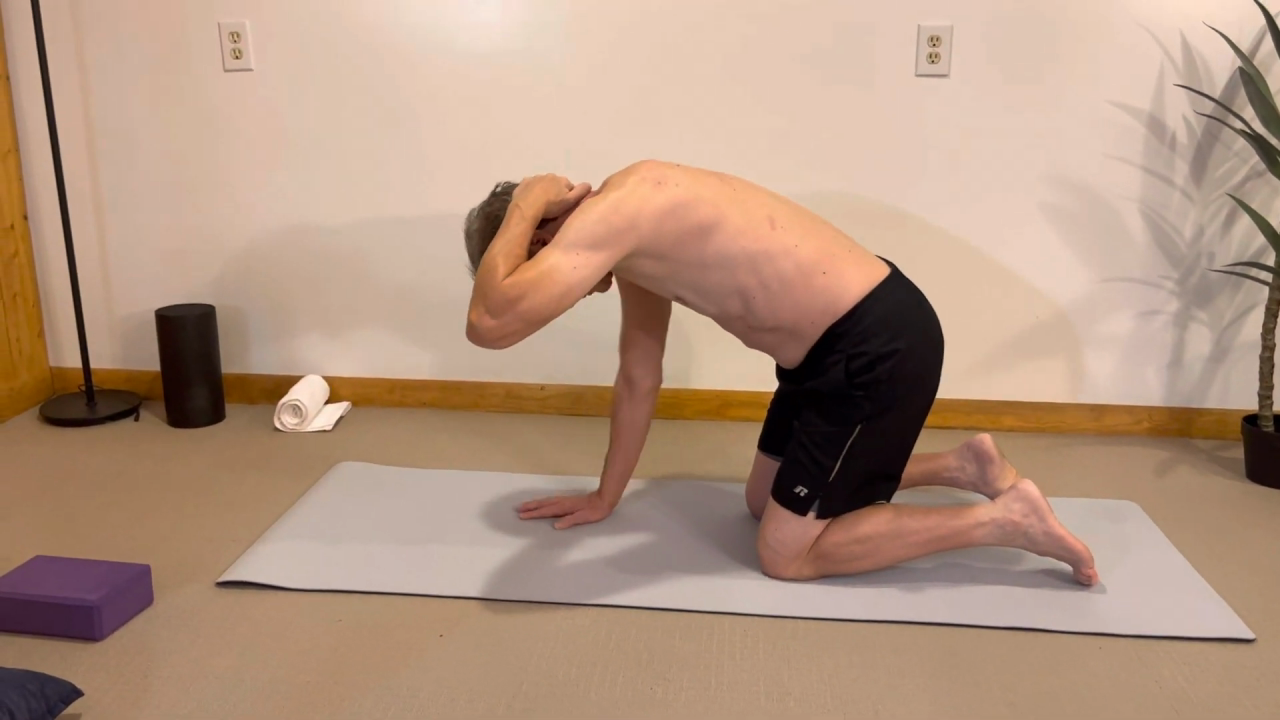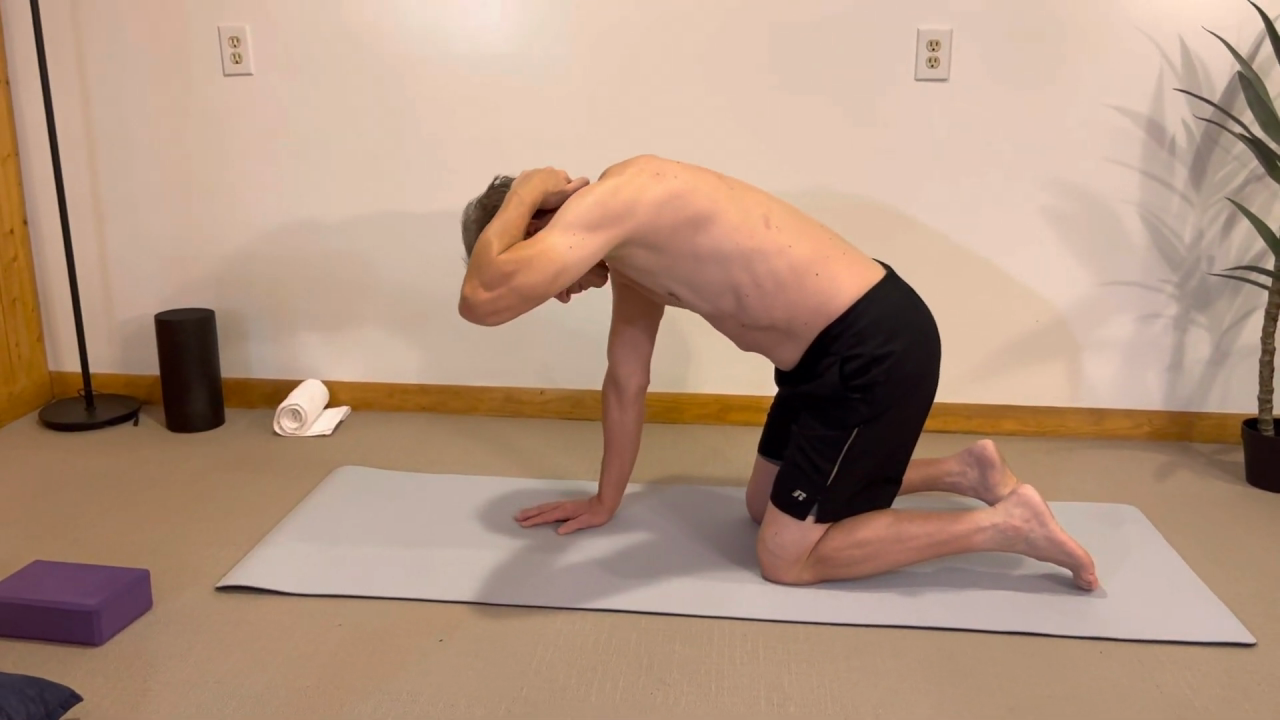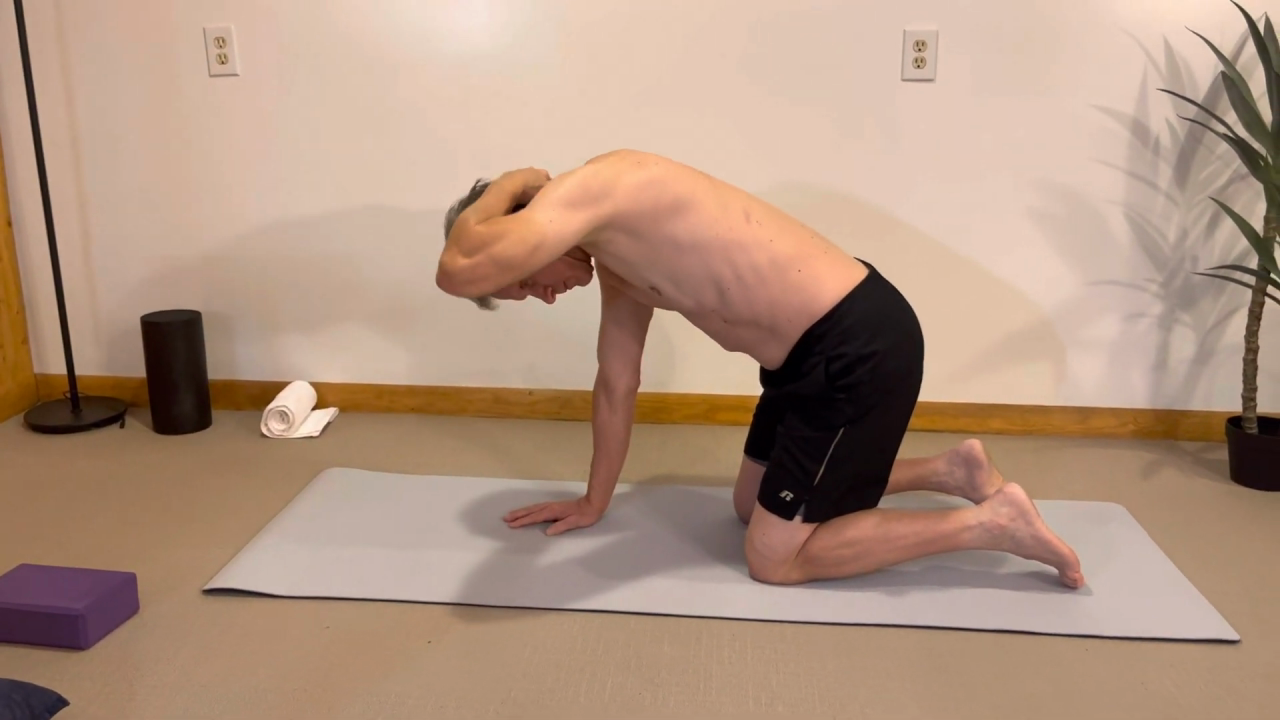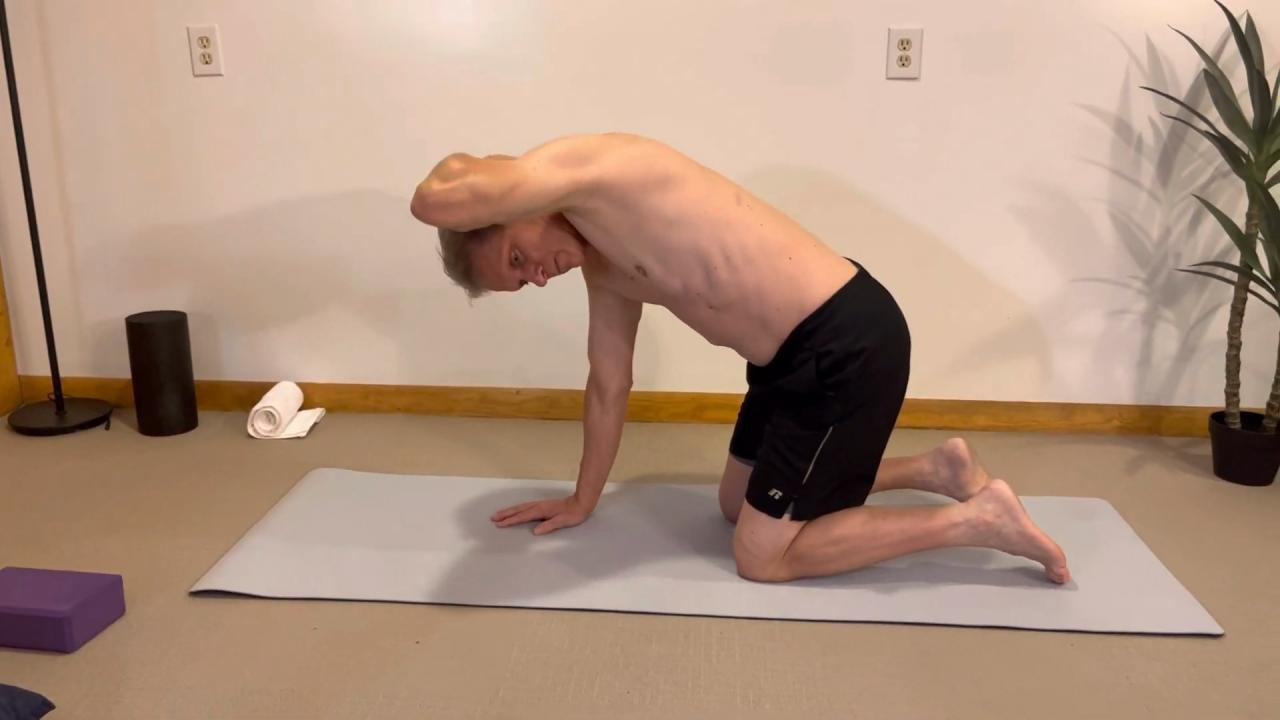
dt=0.7s
person 1, frame 1
left shoulder: (615, 210)
right shoulder: (632, 235)
left elbow: (490, 323)
right elbow: (638, 378)
left wrist: (526, 204)
right wrist: (605, 497)
left hip: (879, 345)
right hip: (843, 338)
left knee: (786, 552)
right knee: (764, 501)
left ankle: (1006, 519)
right ankle: (958, 466)
person 1, frame 2
left shoulder: (614, 199)
right shoulder: (627, 240)
left elbow: (483, 300)
right elbow: (626, 381)
left wrist: (524, 193)
right wrist: (605, 501)
left hip: (876, 349)
right hip: (839, 343)
left knee: (787, 557)
right knee: (765, 505)
left ankle: (1006, 524)
right ankle: (961, 471)
person 1, frame 3
left shoulder: (596, 185)
right shoulder: (616, 258)
left elbow: (459, 271)
right elbow: (617, 383)
left wrist: (507, 186)
right wrist: (592, 503)
left hip: (860, 346)
right hip: (819, 345)
left knee: (774, 557)
right knee: (753, 504)
left ankle: (992, 521)
right ankle: (949, 470)
person 1, frame 4
left shoulder: (589, 165)
right shoulder: (600, 260)
left elbow: (435, 202)
right elbow: (608, 384)
left wrist: (480, 168)
right wrist: (582, 500)
left hip: (848, 344)
right hip: (796, 349)
left knee: (763, 554)
right knee: (739, 503)
left ankle: (978, 518)
right ankle: (934, 468)
